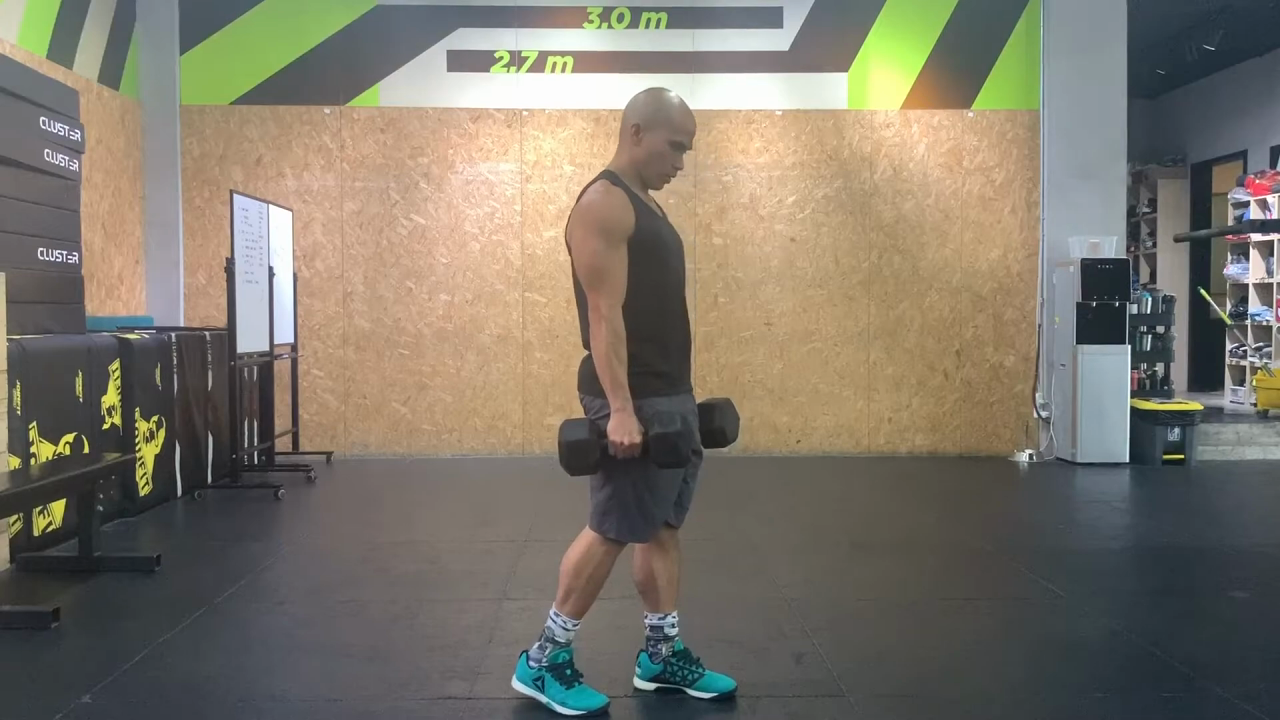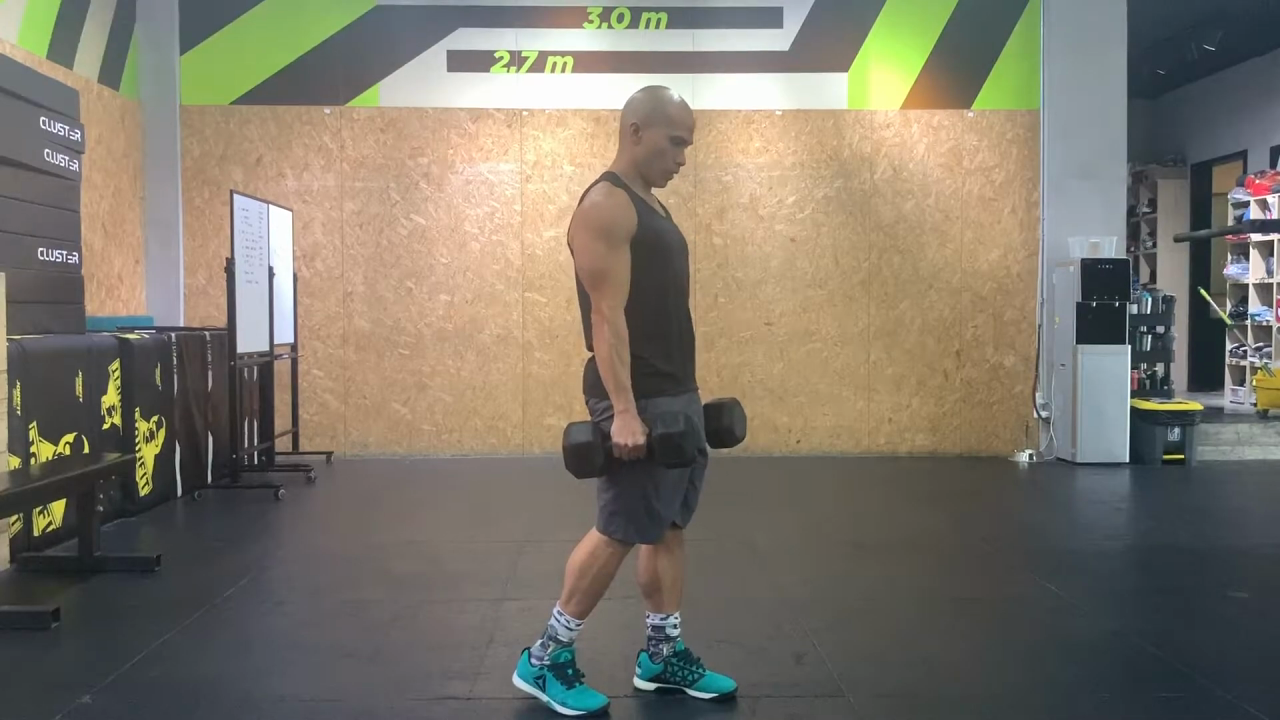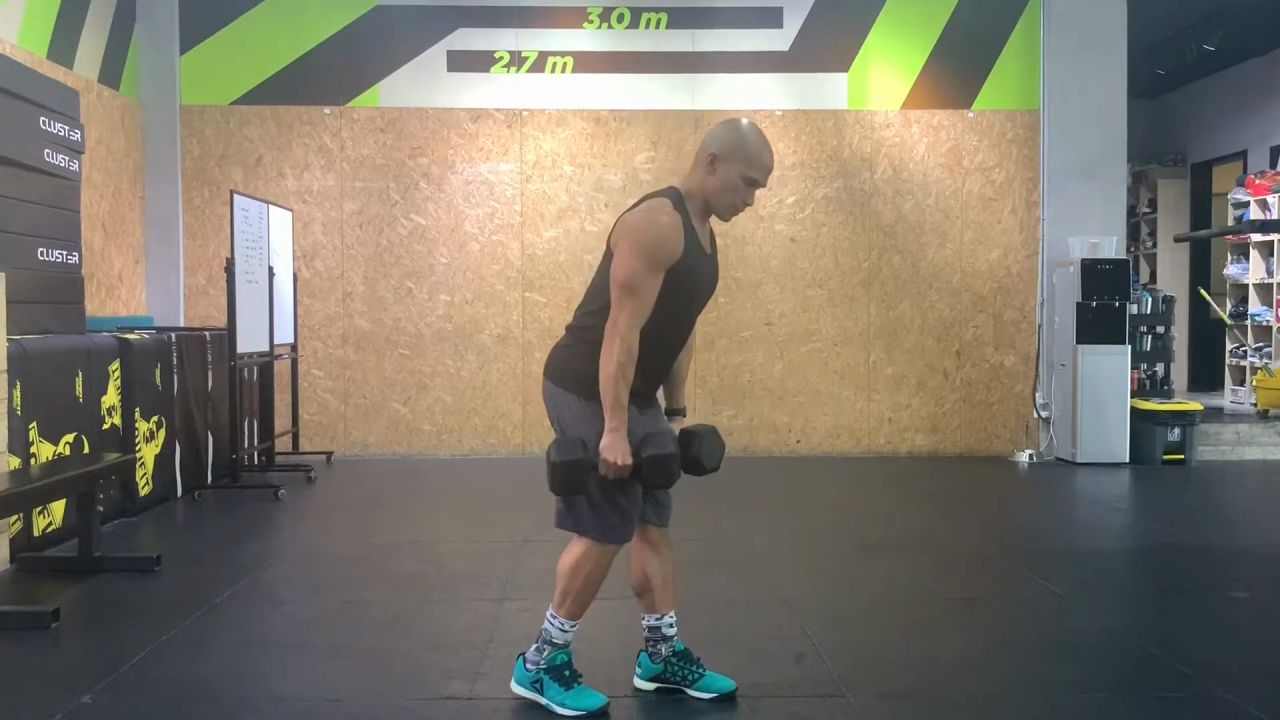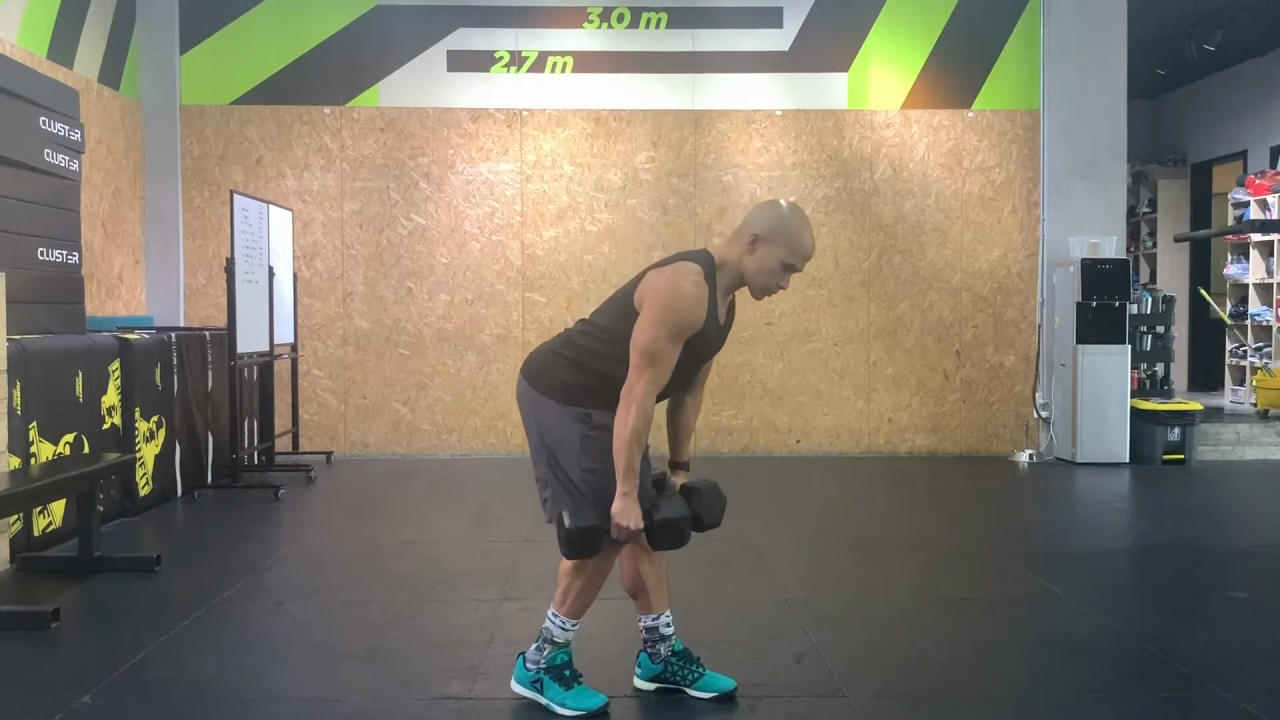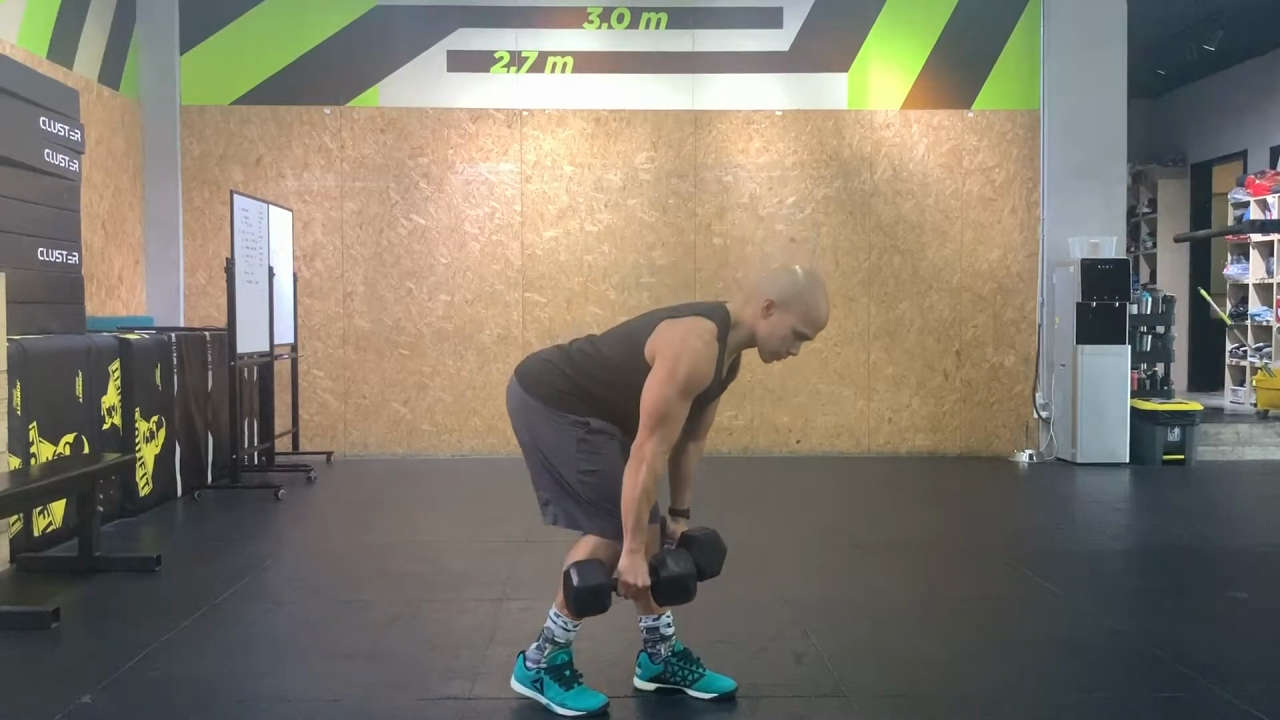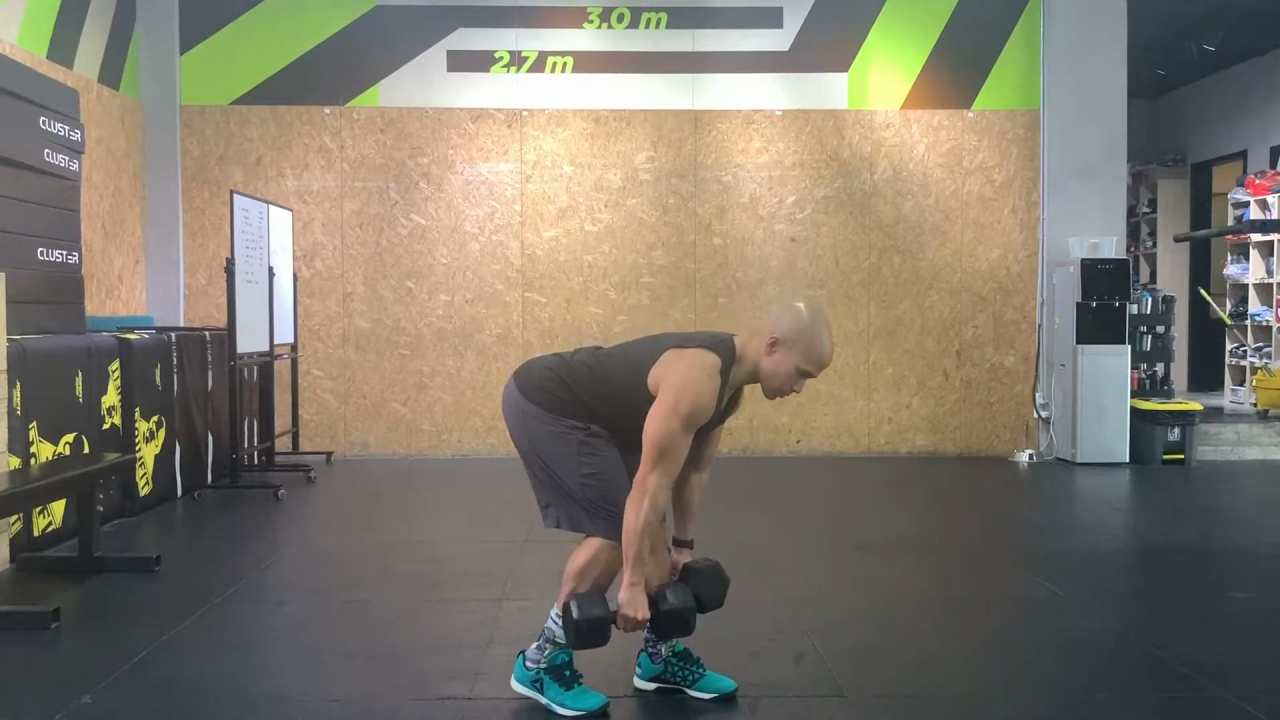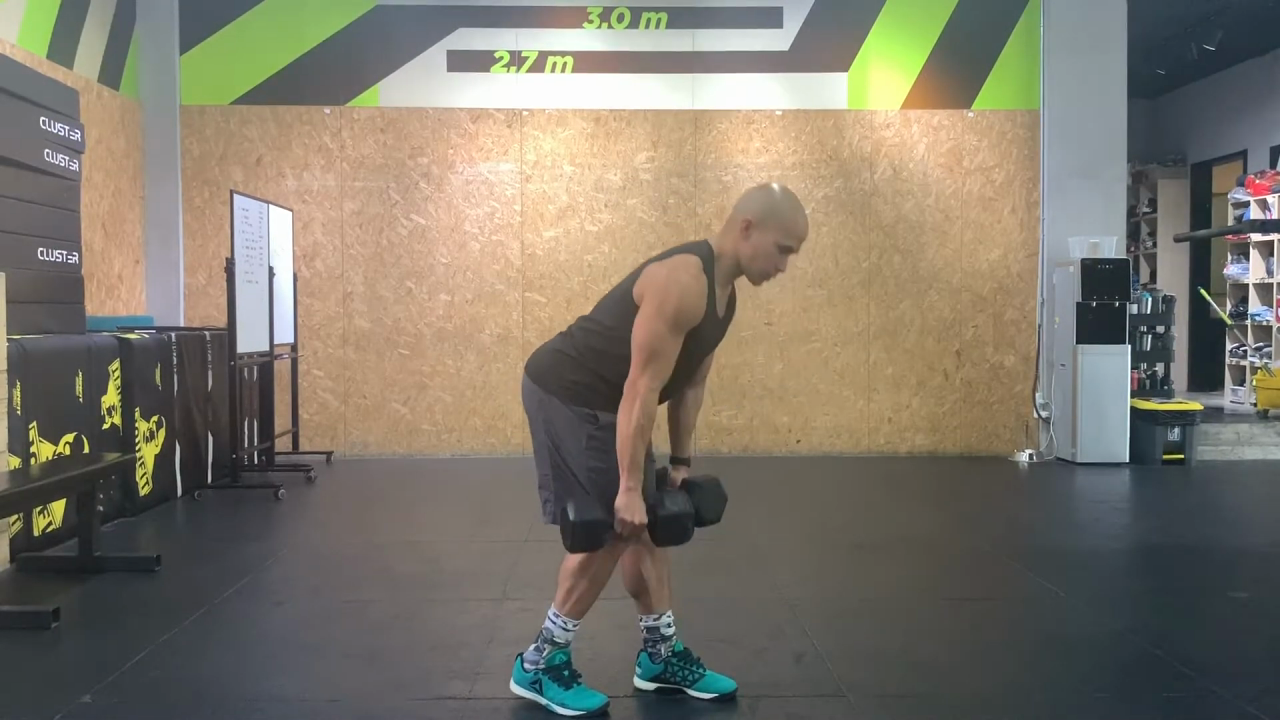
dt=0.7s
person 1, frame 1
left shoulder: (646, 206)
right shoulder: (603, 204)
right elbow: (605, 313)
right wrist: (620, 408)
left hip: (671, 393)
right hip: (632, 399)
left knee: (663, 526)
right knee: (613, 529)
left ankle: (662, 654)
right ankle: (544, 660)
person 1, frame 2
left shoulder: (650, 205)
right shoulder: (606, 206)
right elbow: (608, 316)
right wrist: (624, 412)
left hip: (676, 394)
right hip: (638, 401)
left knee: (669, 527)
right knee: (621, 530)
left ankle: (664, 654)
right ankle: (546, 659)
person 1, frame 3
left shoulder: (702, 234)
right shoulder: (655, 223)
right elbow: (622, 331)
left wrist: (675, 412)
right wrist: (613, 429)
left hip: (636, 394)
right hip: (589, 392)
left knee: (653, 524)
right knee: (605, 529)
left ankle: (662, 653)
right ankle: (541, 664)
person 1, frame 4
left shoulder: (722, 300)
right shoulder: (683, 290)
left elbow: (688, 391)
right elbow: (639, 394)
left wrist: (680, 468)
right wrist: (625, 493)
left hip: (596, 401)
right hip: (559, 395)
left knee: (640, 528)
right knee: (608, 528)
left ankle: (661, 655)
right ankle: (540, 664)
person 1, frame 5
left shoulder: (727, 352)
right shoulder: (695, 346)
left elbow: (690, 439)
right elbow: (648, 452)
left wrist: (680, 516)
right wrist: (632, 553)
left hip: (589, 408)
right hip: (548, 400)
left knee: (645, 527)
right knee: (612, 530)
left ankle: (660, 656)
right ankle: (541, 662)
person 1, frame 6
left shoulder: (728, 381)
right shoulder: (697, 379)
left elbow: (694, 470)
right elbow: (651, 485)
left wrist: (683, 546)
right wrist: (632, 585)
left hip: (587, 412)
right hip: (544, 405)
left knee: (647, 527)
right knee: (614, 530)
left ankle: (661, 655)
right ankle: (542, 661)
person 1, frame 7
left shoulder: (722, 290)
right shoulder: (683, 281)
left elbow: (689, 385)
right elbow: (641, 389)
left wrist: (680, 464)
right wrist: (629, 488)
left hip: (602, 400)
right hip: (566, 395)
left knee: (646, 525)
right knee: (611, 529)
left ankle: (660, 653)
right ankle: (540, 663)
